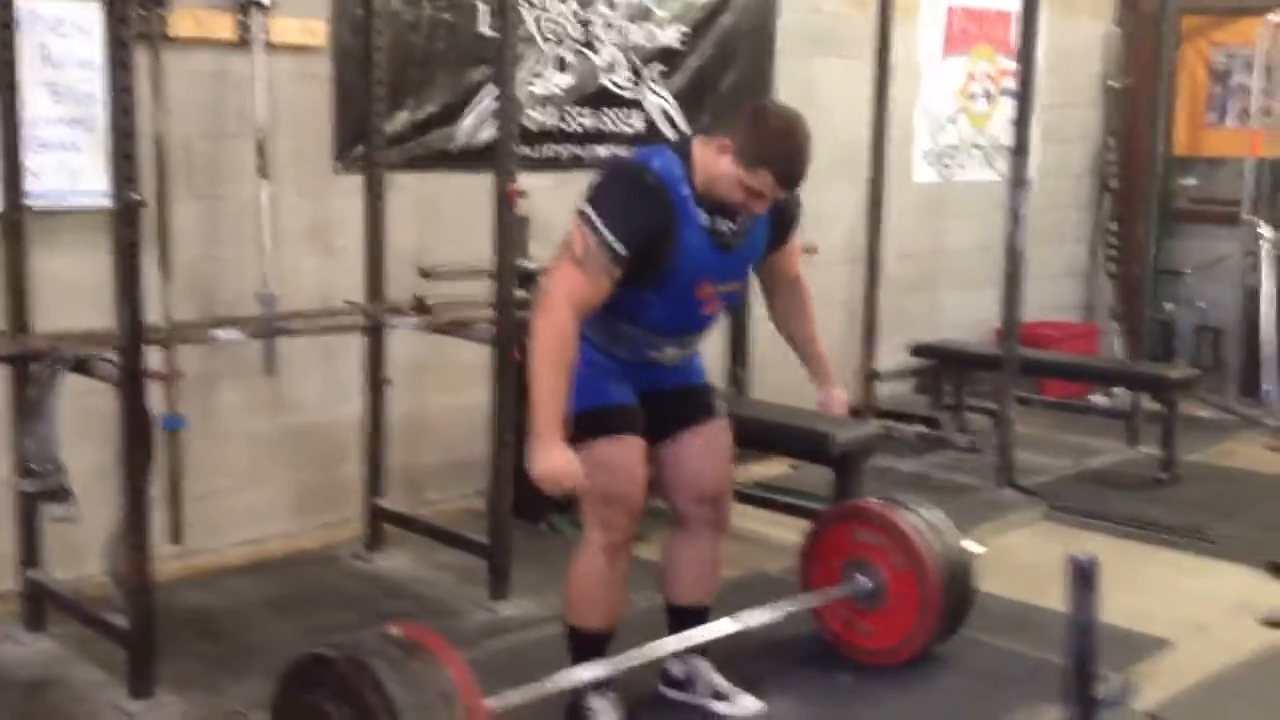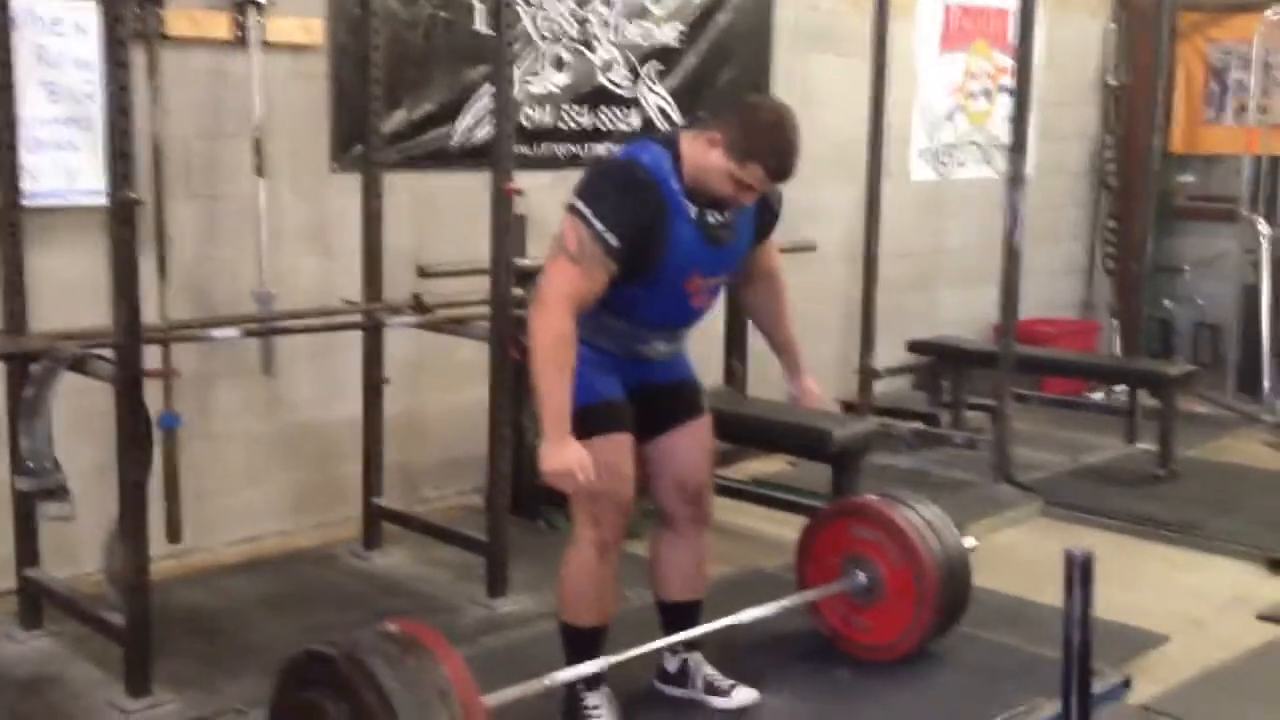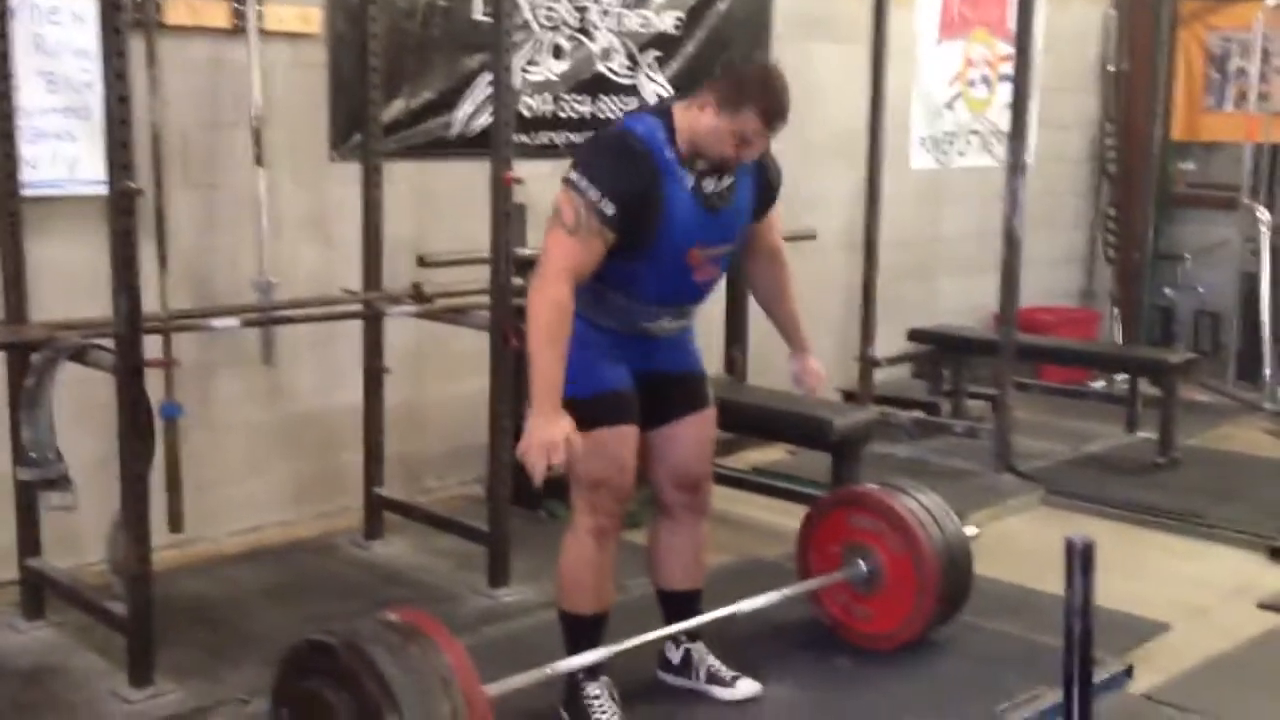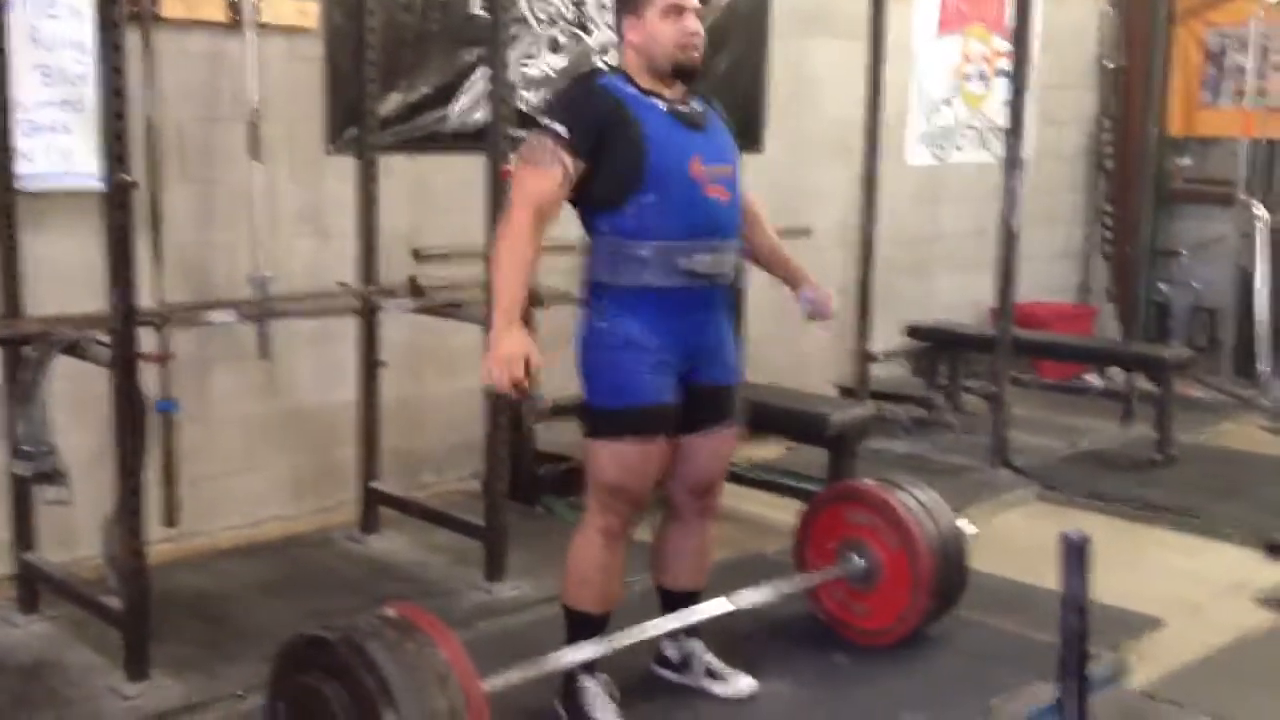
dt=0.4s
person 1, frame 1
left shoulder: (769, 204)
right shoulder: (639, 193)
left elbow: (786, 287)
right elbow: (557, 308)
left wrist: (824, 379)
right wrist: (548, 438)
left hip: (672, 362)
right hip: (598, 362)
left knee: (706, 509)
right knee: (614, 524)
left ankle: (684, 665)
person 1, frame 2
left shoulder: (753, 198)
right shoulder: (629, 188)
left elbow: (760, 279)
right elbow: (553, 307)
left wrist: (795, 370)
right wrist: (556, 435)
left hip: (659, 357)
right hip: (589, 358)
left knee: (689, 506)
right knee: (604, 520)
left ankle: (680, 661)
person 1, frame 3
left shoulder: (753, 171)
right shoulder: (623, 159)
left elbow: (765, 259)
right elbow: (555, 283)
left wrist: (800, 350)
right wrist: (546, 410)
left hip: (669, 343)
right hip: (597, 342)
left knee: (690, 494)
right knee: (602, 509)
left ankle: (683, 650)
person 1, frame 4
left shoulder: (710, 114)
right shoulder: (595, 106)
left elbow: (742, 215)
right elbow: (527, 212)
left wrist: (801, 281)
right wrist: (508, 325)
left hip: (712, 330)
right hip: (635, 333)
left knee: (697, 499)
right knee: (614, 510)
left ankle: (680, 647)
